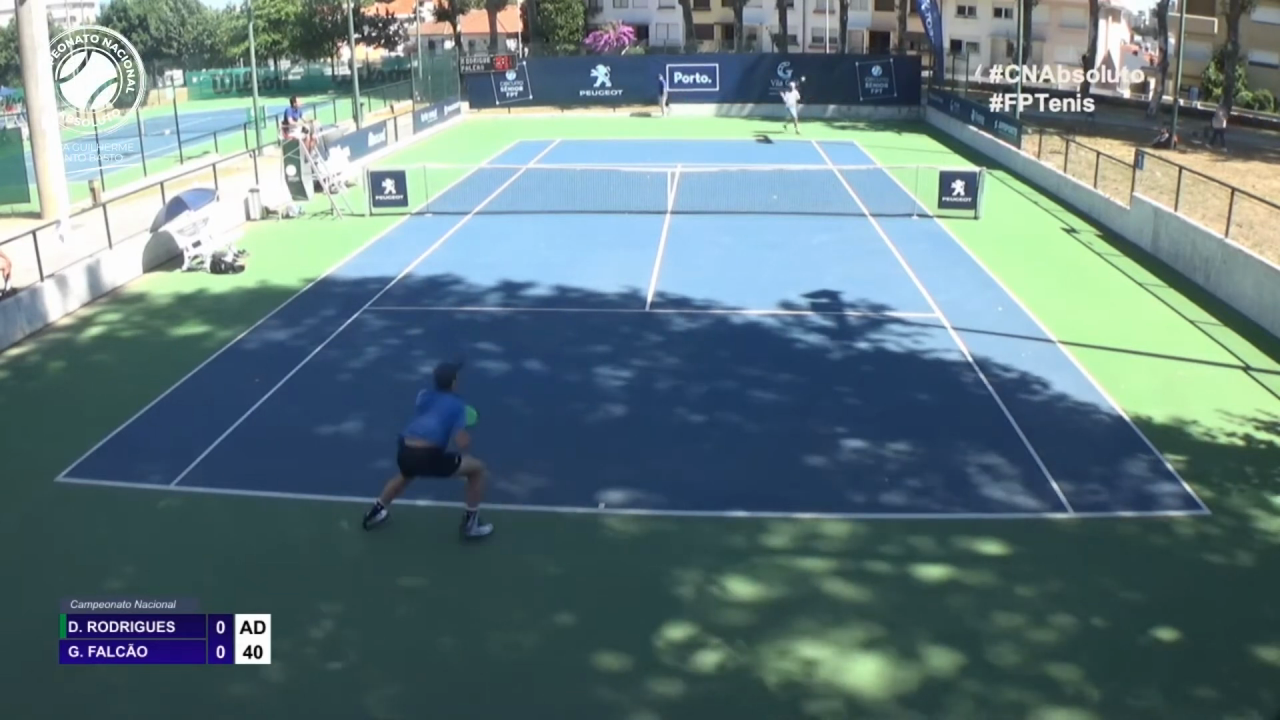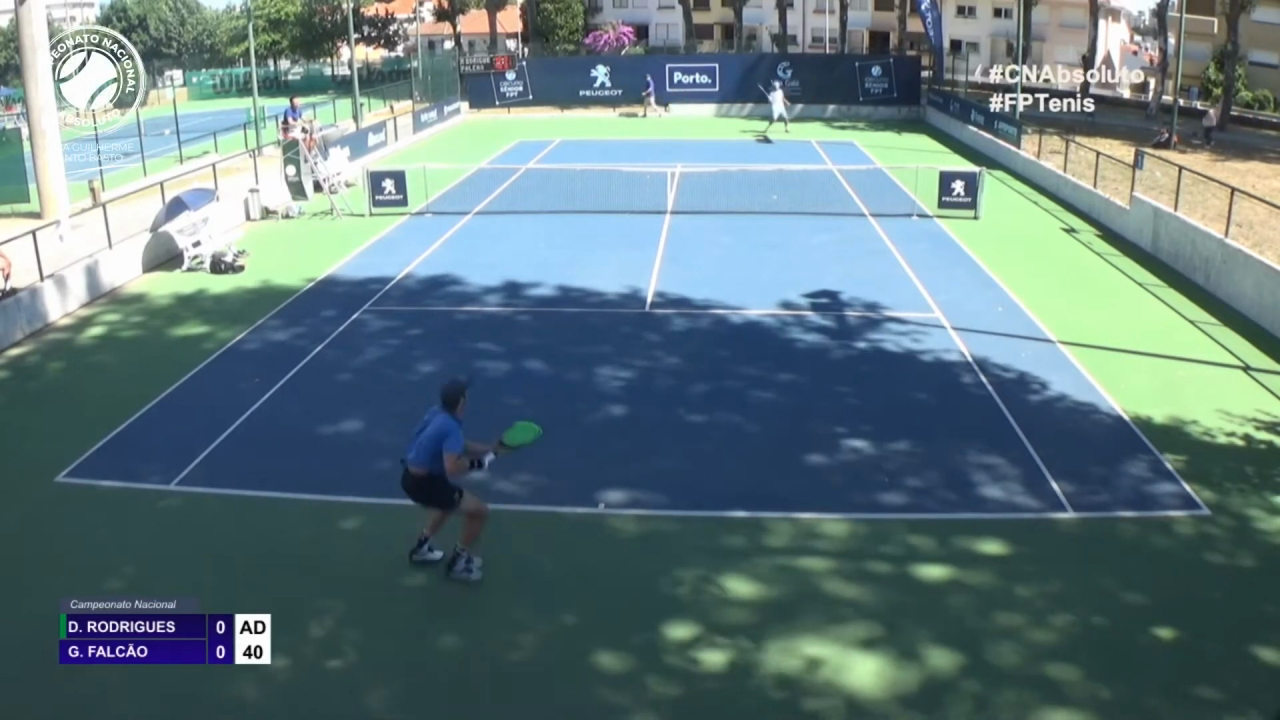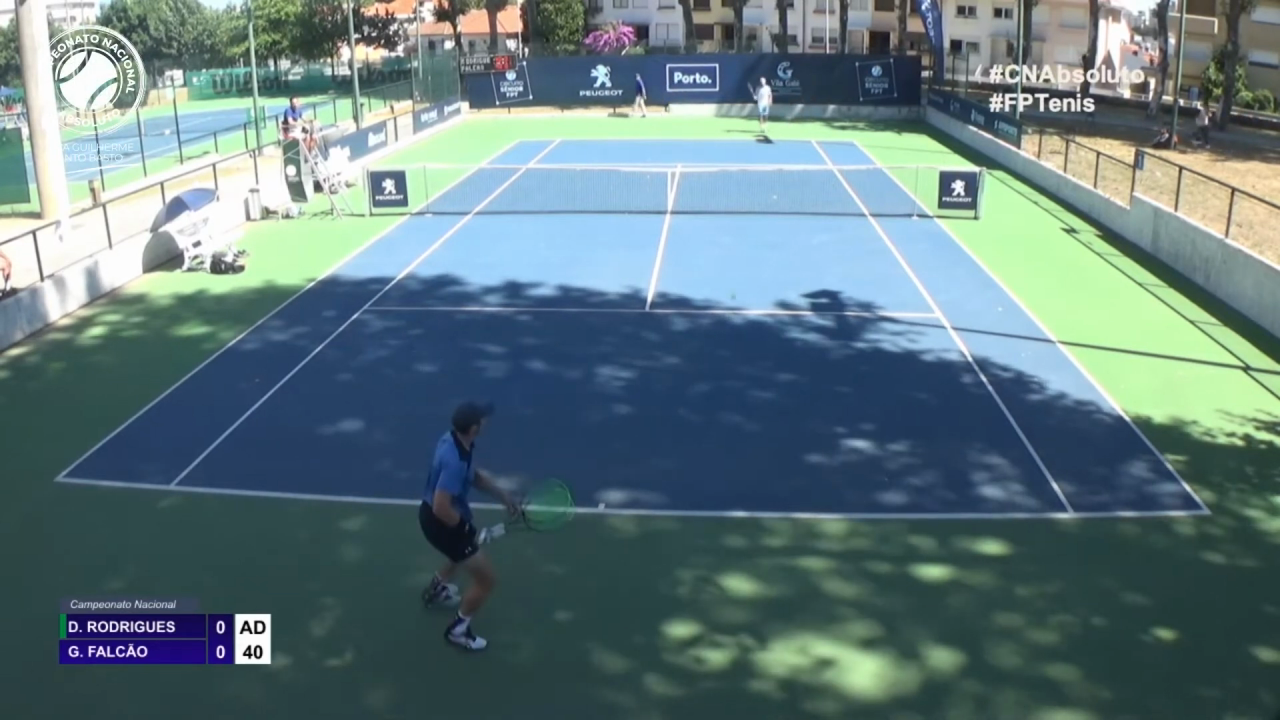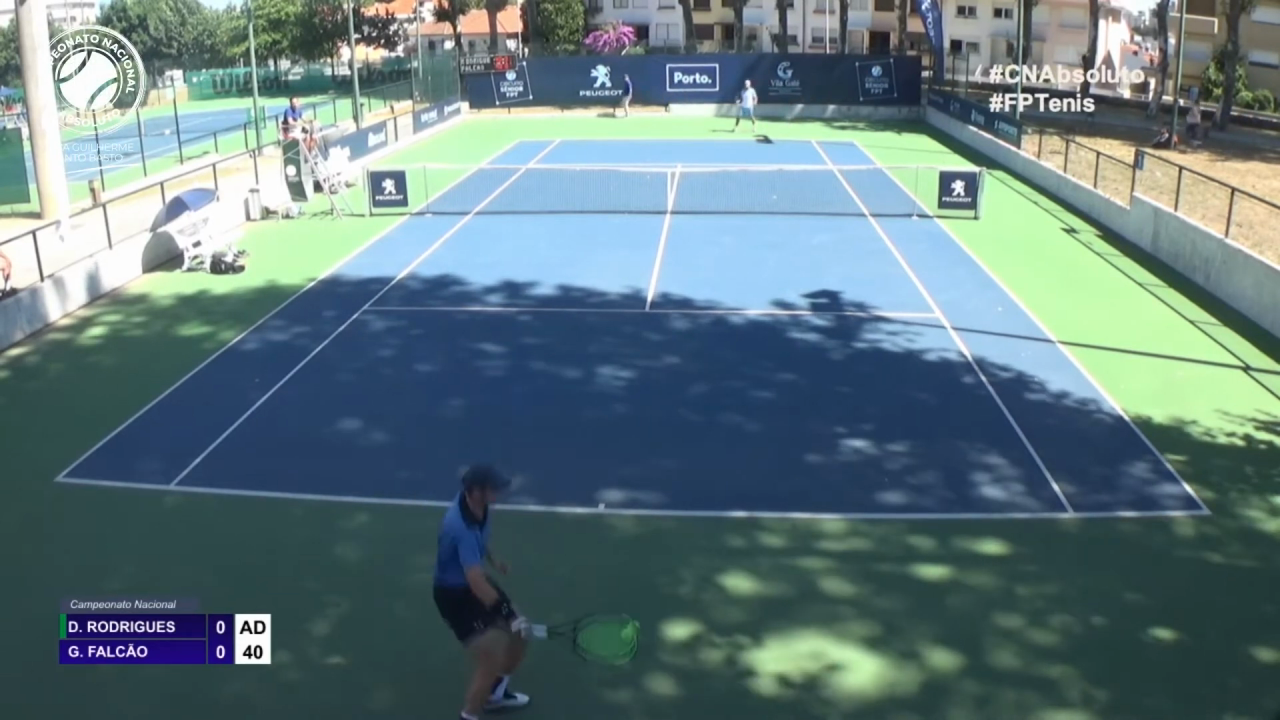
dt=0.3s
person 1, frame 1
left shoulder: (423, 395)
right shoulder: (457, 404)
right elbow: (461, 444)
right wrist: (464, 437)
left hip: (405, 452)
right hip: (428, 456)
left knee: (404, 478)
right knee: (478, 469)
left ankle: (375, 512)
right ankle: (470, 524)
person 1, frame 2
left shoulder: (436, 413)
right shoulder: (450, 427)
right elbow: (452, 468)
left wrist: (488, 450)
right wrist: (479, 462)
left hip: (411, 479)
right hip: (426, 482)
left knee: (447, 504)
right knee: (479, 511)
left ankle: (421, 548)
right ankle: (459, 561)
person 1, frame 3
left shoulder: (452, 440)
right shoulder: (454, 461)
left elbow: (472, 475)
right elbow: (440, 508)
left wrist: (502, 494)
right wrist: (469, 533)
left hip: (451, 516)
right hip: (439, 522)
left knee: (466, 556)
right knee: (486, 579)
left ankle: (437, 589)
right ankle: (459, 629)
person 1, frame 4
left shoulder: (473, 506)
right shoulder: (462, 529)
right elbow: (476, 583)
left wrist: (490, 560)
right wrist: (508, 614)
left hip: (471, 585)
right hip: (455, 596)
left knee: (518, 638)
right knee: (491, 664)
left ankle: (496, 692)
